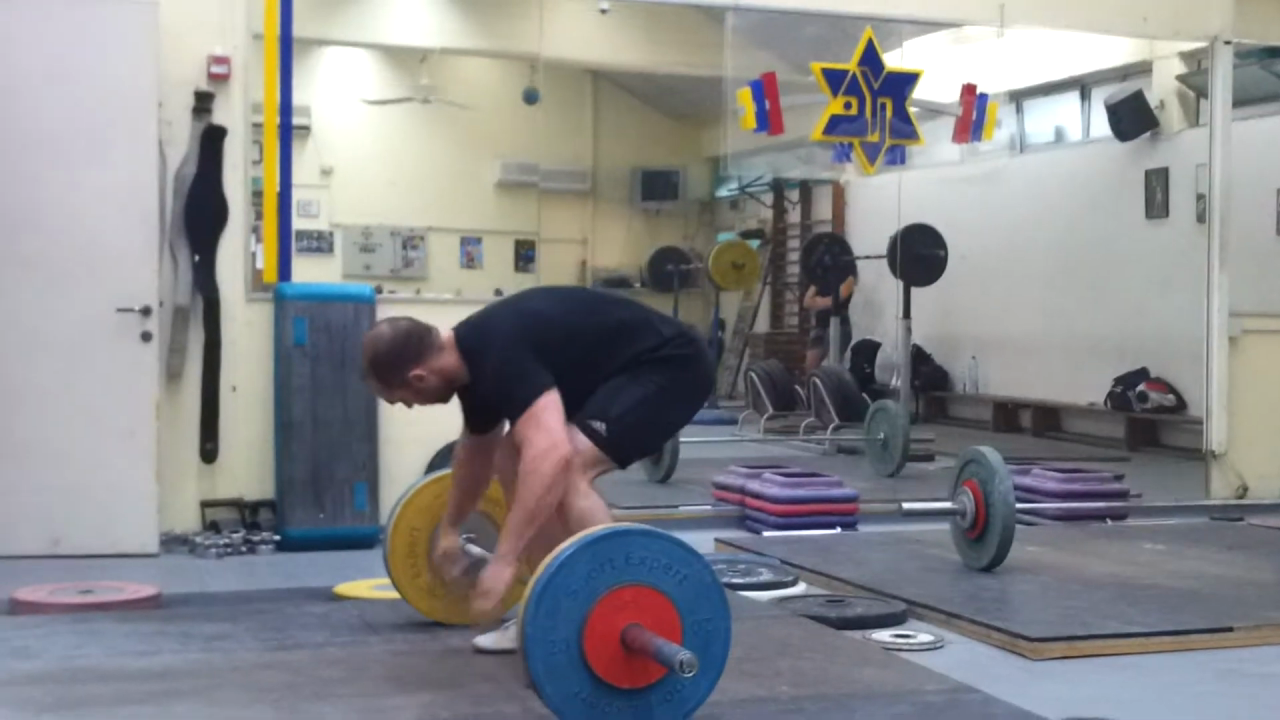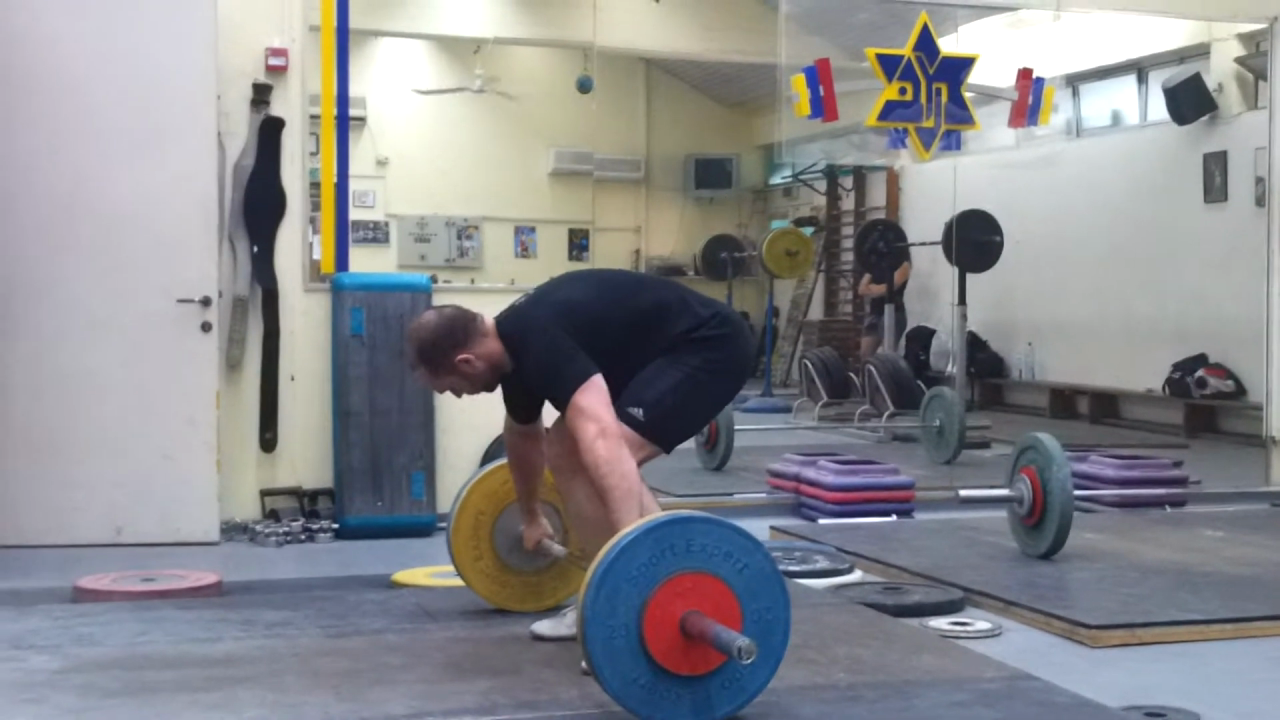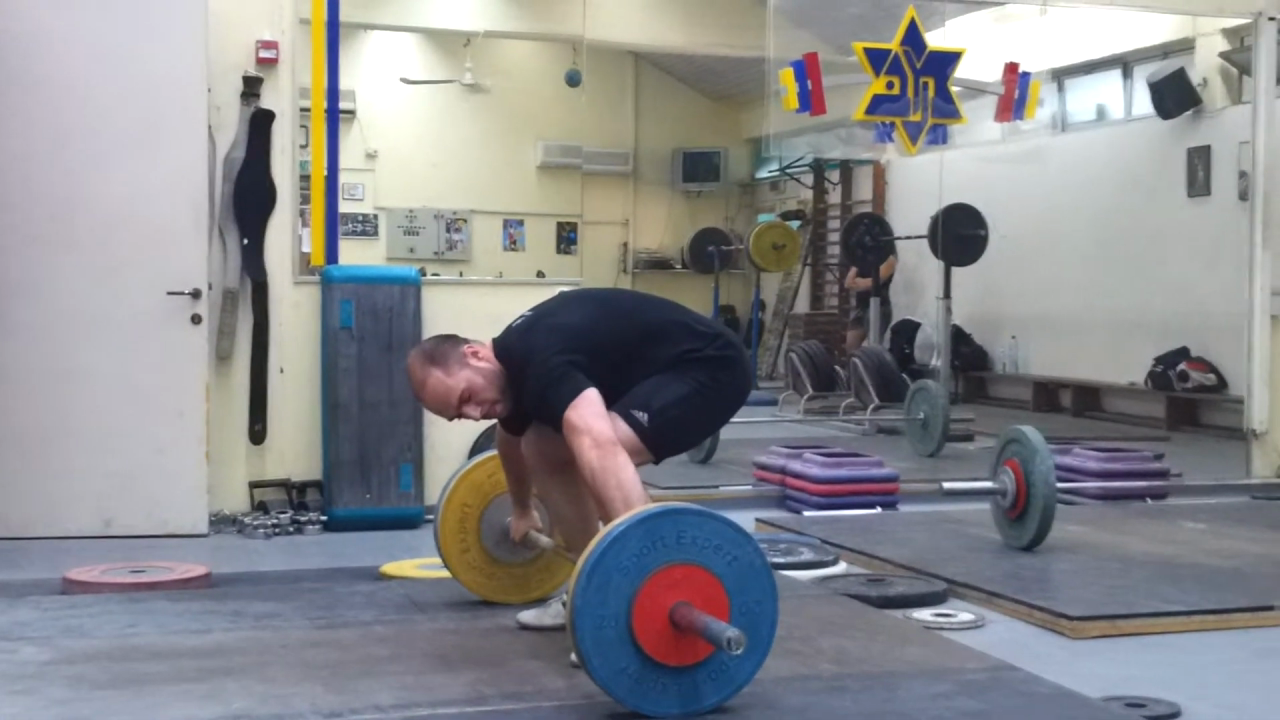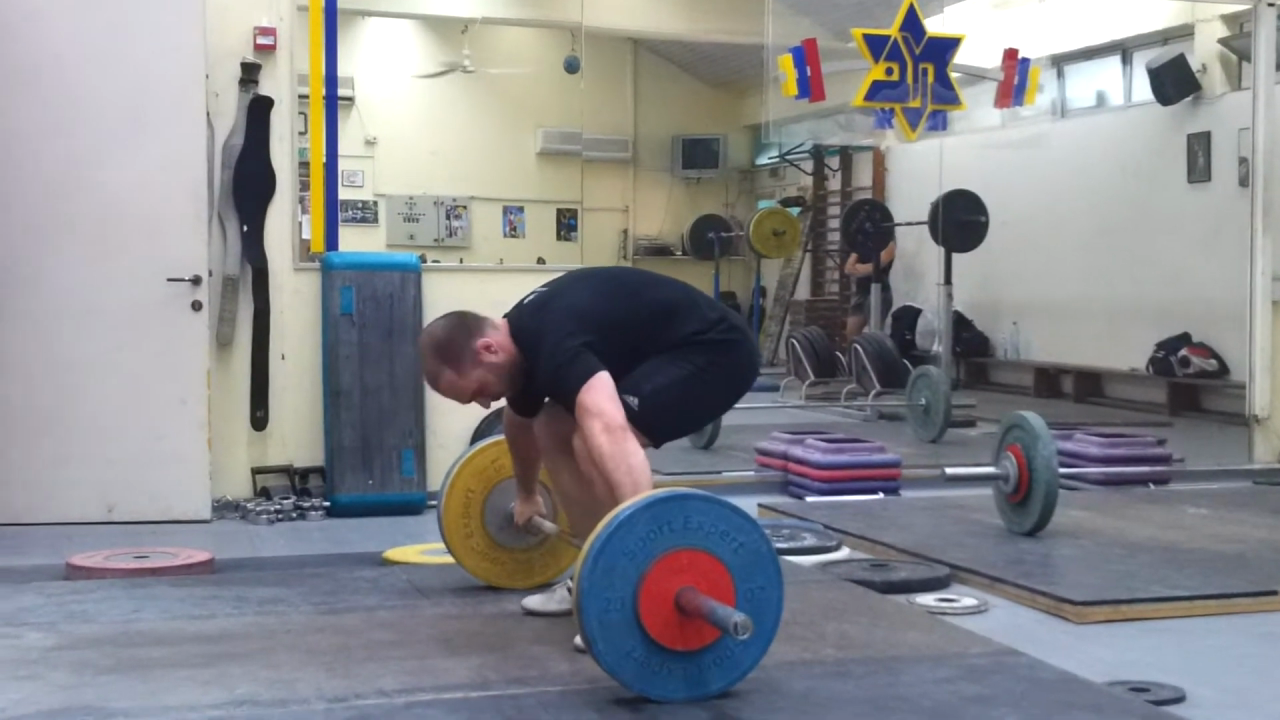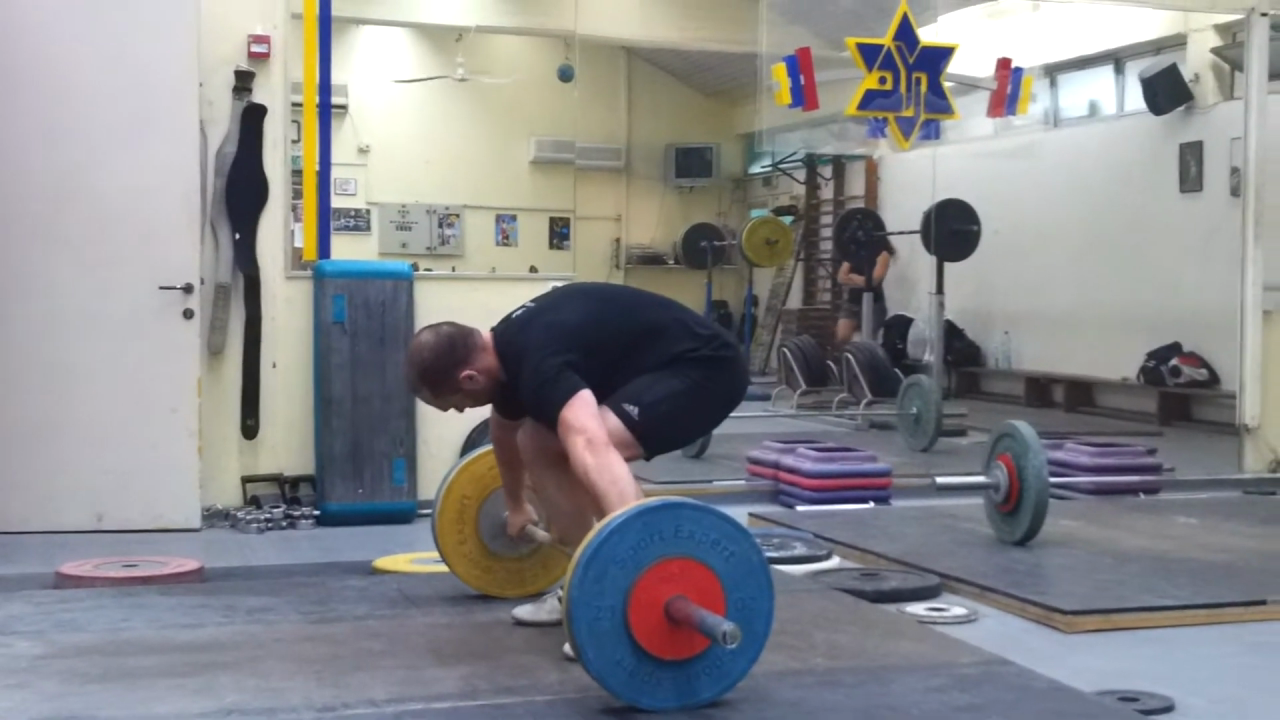
dt=1s
person 1, frame 1
left shoulder: (500, 354)
right shoulder: (474, 354)
left elbow: (551, 453)
right elbow: (477, 446)
left wrist: (504, 560)
right wrist: (449, 528)
left hip: (669, 365)
right hip: (619, 368)
left knee: (566, 473)
right knee: (511, 460)
person 1, frame 2
left shoulder: (541, 342)
right shoulder: (514, 347)
left elbow: (601, 440)
right elbow: (524, 436)
right wrist: (531, 518)
left hip: (710, 347)
right hip: (658, 350)
left knee: (601, 458)
right knee: (563, 449)
person 1, frame 3
left shoulder: (541, 361)
right shoulder: (514, 363)
left elbow: (599, 447)
right elbow: (512, 439)
right wrist: (522, 511)
left hip: (710, 366)
left knee: (596, 453)
right knee: (541, 447)
person 1, frame 4
left shoulder: (554, 344)
right shoulder: (521, 339)
left elbow: (609, 433)
right elbow: (521, 423)
right wrist: (527, 497)
left hip: (715, 351)
right hip: (662, 347)
left knee: (594, 442)
right knee: (551, 430)
person 1, frame 5
left shoulder: (538, 362)
right shoulder: (506, 348)
left elbow: (593, 451)
right elbow: (506, 429)
right wrist: (516, 505)
left hip: (706, 367)
left knee: (585, 447)
right knee: (536, 441)
